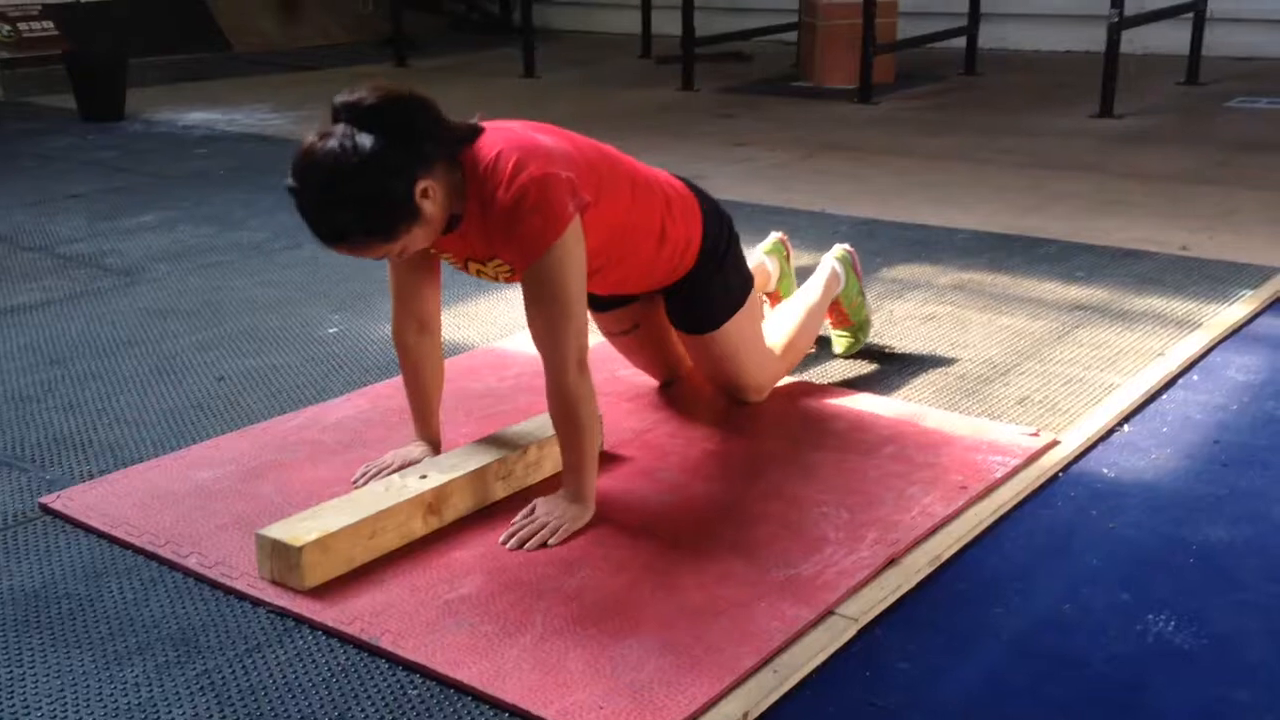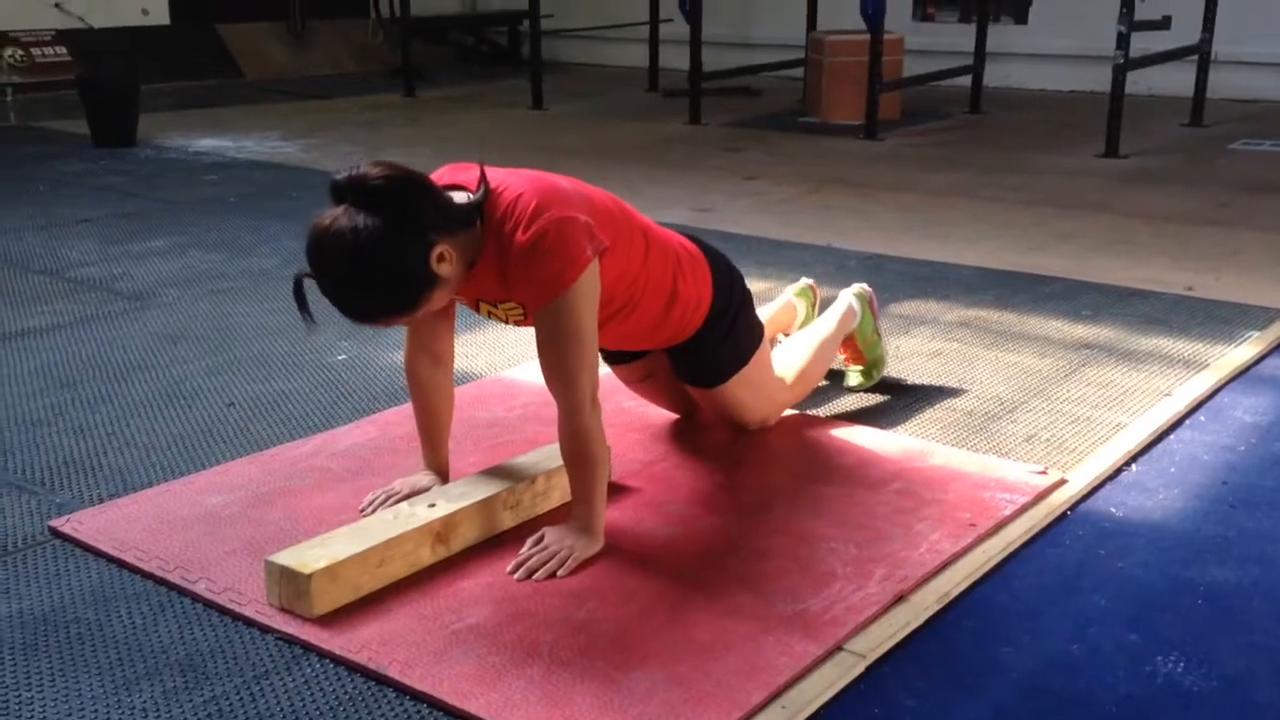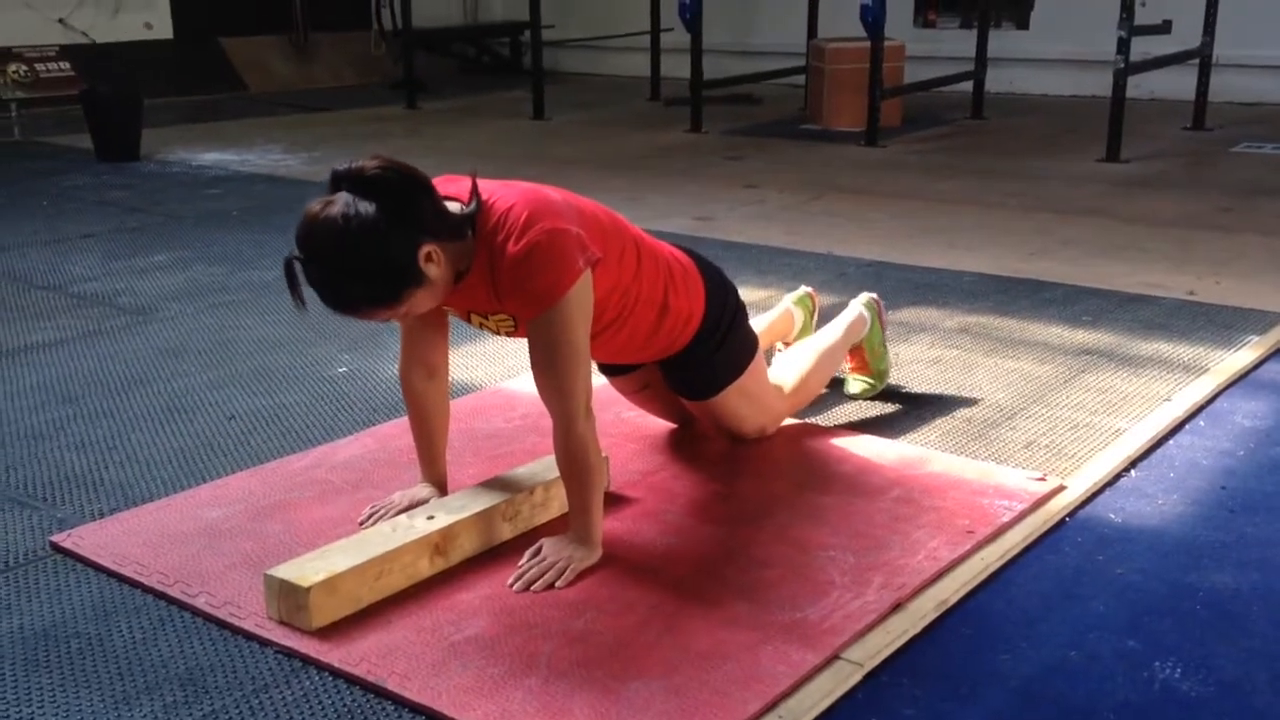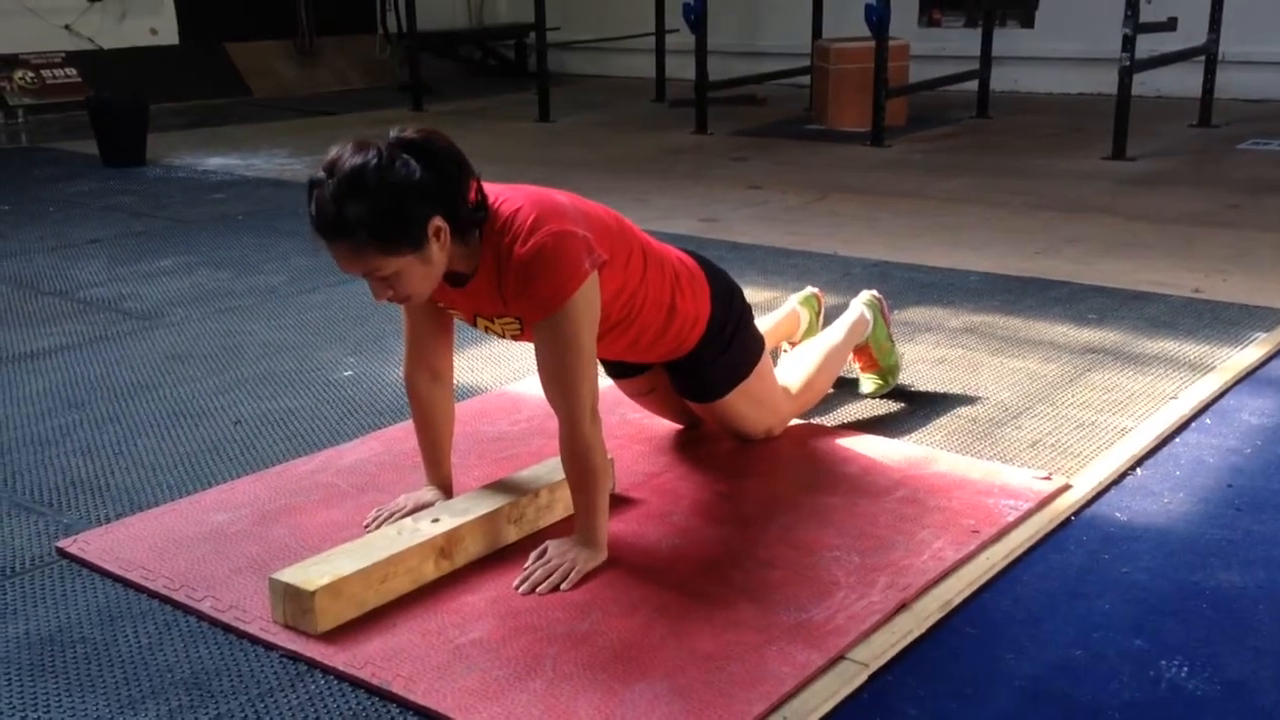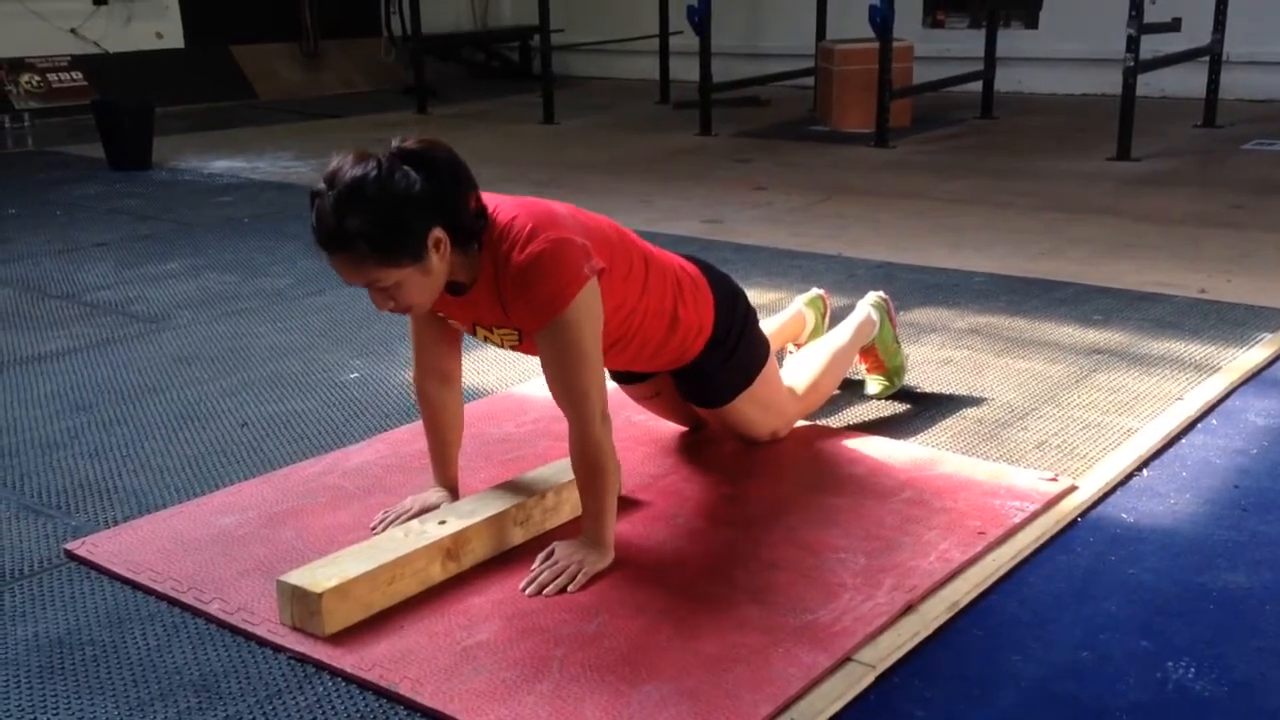
dt=1s
person 1, frame 1
left shoulder: (524, 193)
right shoulder: (411, 175)
left elbow: (565, 363)
right elbow: (413, 327)
left wrist: (578, 493)
right wrist: (427, 440)
left hip: (684, 239)
right hip: (613, 252)
left knee: (750, 382)
right knee: (672, 371)
left ankle: (832, 276)
right ankle: (768, 267)
person 1, frame 2
left shoulder: (543, 238)
right shoulder: (426, 220)
left elbow: (577, 402)
right elbow: (427, 359)
left wrist: (586, 527)
right wrist: (434, 469)
left hip: (694, 297)
right hip: (628, 311)
left knee: (760, 408)
right knee: (695, 407)
left ankle: (848, 312)
right ankle: (792, 306)
person 1, frame 3
left shoulder: (533, 250)
right shoulder: (418, 230)
left elbow: (571, 414)
right elbow: (421, 371)
left wrist: (584, 538)
right wrist: (432, 482)
left hip: (685, 306)
right hip: (623, 323)
left knee: (761, 417)
right knee: (694, 416)
left ankle: (855, 322)
right ankle: (790, 313)
person 1, frame 4
left shoulder: (540, 250)
right shoulder: (424, 242)
left elbow: (577, 415)
right elbow: (426, 372)
left wrist: (590, 539)
right wrist: (438, 485)
left hip: (691, 312)
right hip: (626, 330)
left knee: (768, 417)
right knee: (696, 417)
left ankle: (860, 320)
right ankle: (796, 314)
person 1, frame 5
left shoulder: (541, 264)
right shoulder: (433, 254)
left elbow: (586, 419)
right elbow: (434, 375)
left wrist: (596, 542)
right wrist: (443, 484)
left hip: (699, 319)
right hip: (633, 330)
left knee: (773, 420)
right knee: (701, 418)
left ankle: (866, 321)
right ankle: (802, 314)
